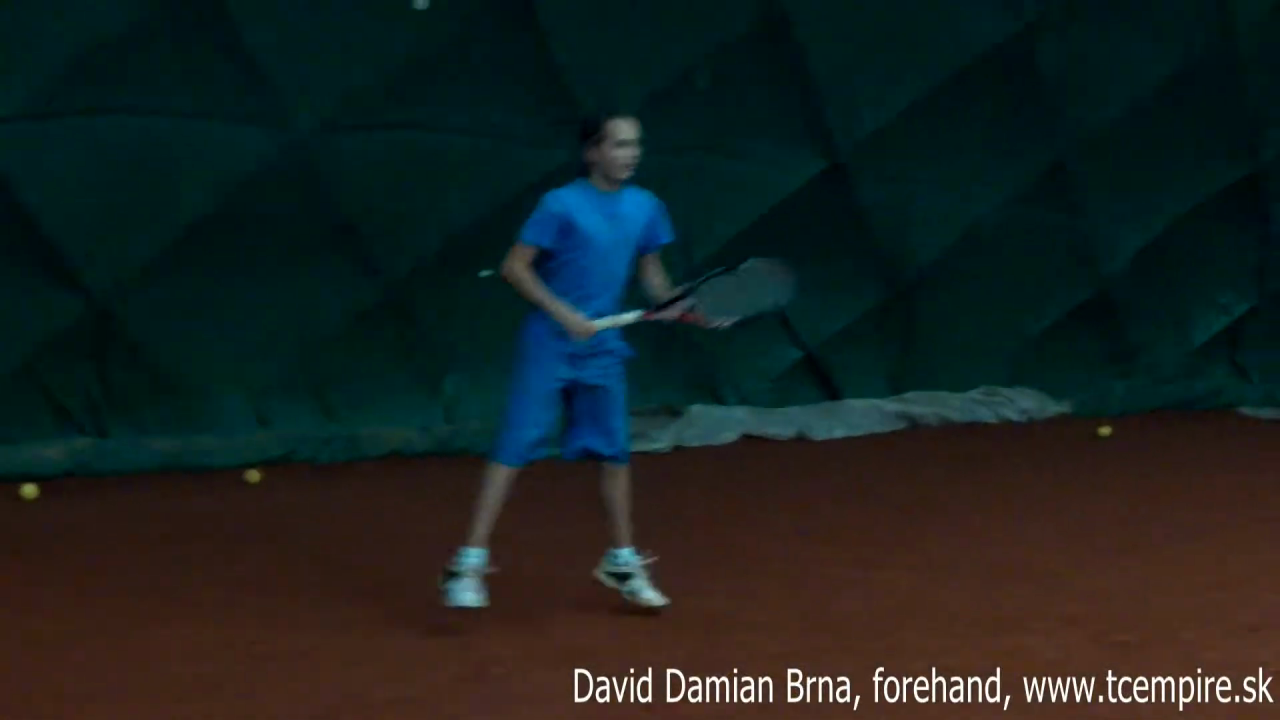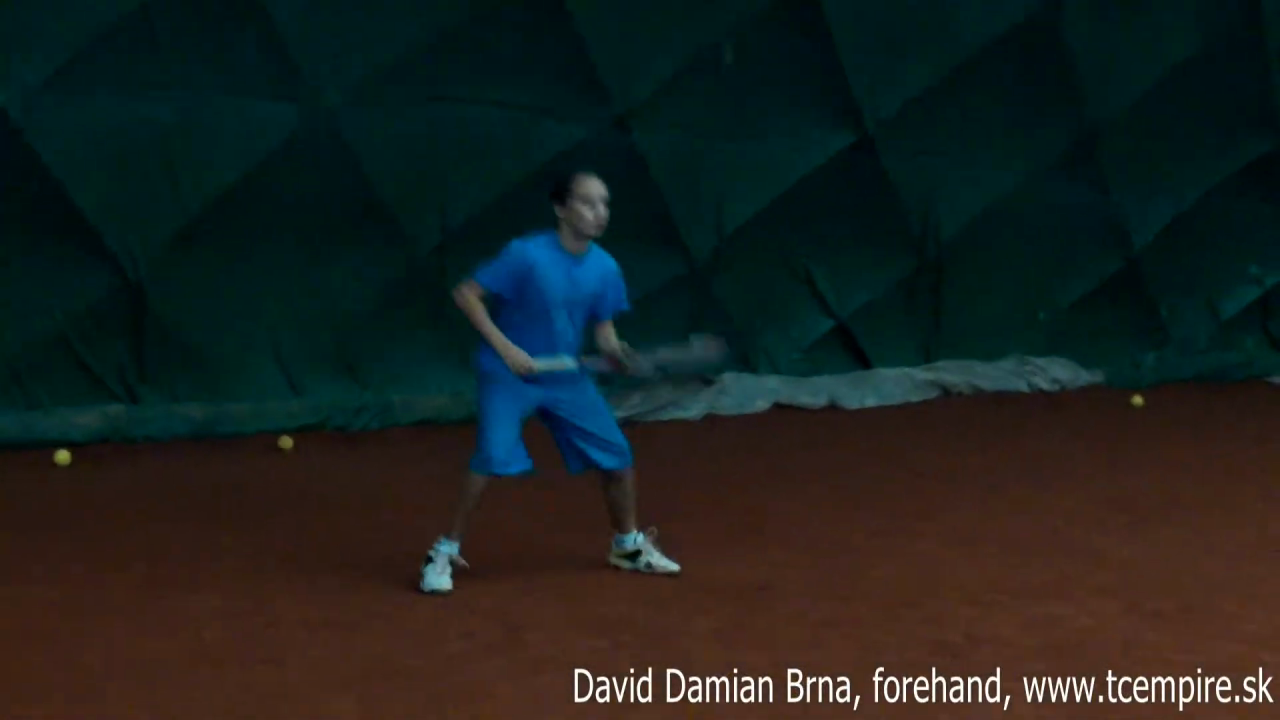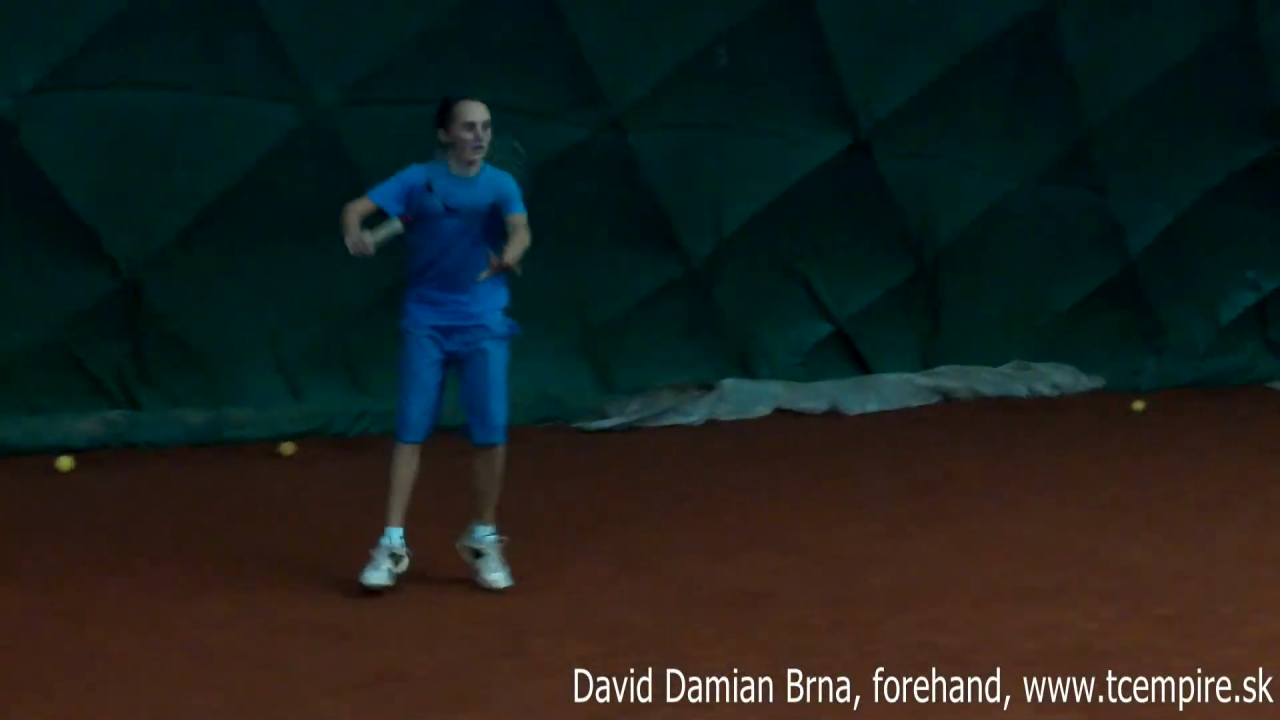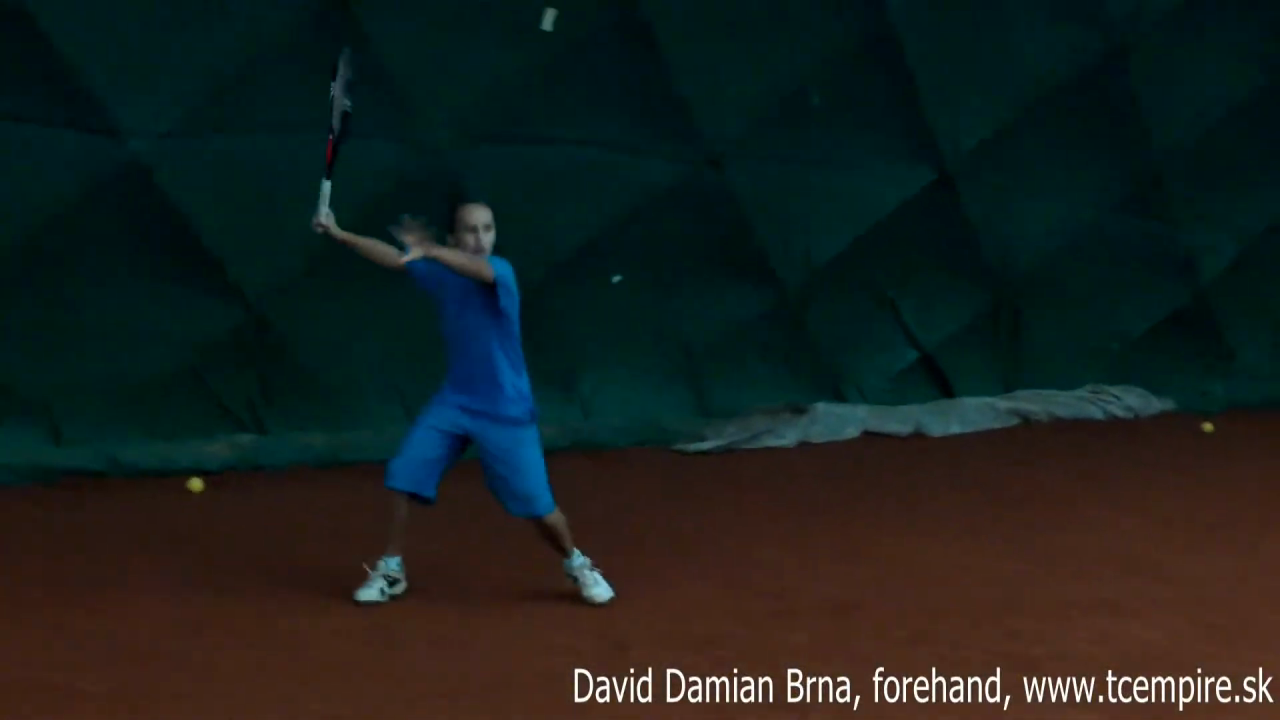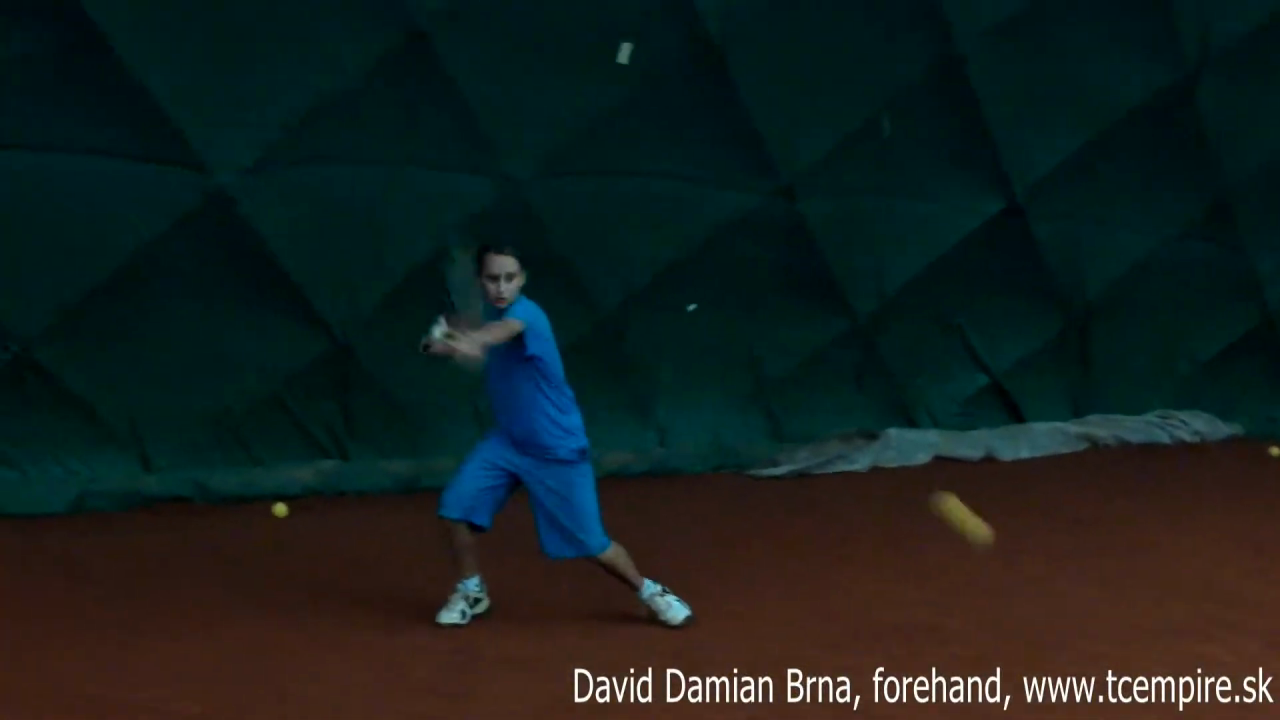
dt=0.3s
person 1, frame 1
left shoulder: (646, 208)
right shoulder: (561, 205)
left elbow: (649, 267)
right elbow: (514, 267)
left wrist: (669, 299)
right wrist: (564, 315)
left hip: (604, 344)
right hip: (549, 341)
left knee: (611, 450)
right knee: (515, 445)
left ankle: (620, 562)
right ankle: (470, 560)
person 1, frame 2
left shoulder: (605, 268)
right shoulder: (526, 254)
left elbow: (603, 330)
right elbow: (465, 294)
left wrist: (617, 353)
right wrist: (503, 347)
left hip: (564, 374)
right hip: (507, 373)
left knee: (617, 457)
right knee: (496, 457)
left ankle: (629, 543)
right ankle: (445, 550)
person 1, frame 3
left shoulder: (501, 183)
right shoulder: (420, 179)
left elbow: (520, 231)
right elbow: (360, 206)
left wrist: (507, 257)
right wrist: (353, 231)
left hip: (483, 321)
right hip: (426, 318)
left knee: (489, 431)
right knee: (412, 427)
left ankle: (481, 539)
right ankle: (391, 543)
person 1, frame 4
left shoulder: (497, 272)
right shoulder: (440, 267)
left elbow: (473, 268)
right elbow: (390, 256)
left wrist: (428, 250)
right wrist: (341, 233)
left hip: (508, 409)
right hip: (455, 401)
left knee: (537, 505)
right knee: (403, 476)
left ankle: (577, 565)
right ankle: (390, 569)
person 1, frame 5
left shoulder: (525, 313)
right shoulder: (493, 312)
left elbow: (504, 330)
left wrist: (471, 340)
right wrist: (452, 341)
left hip: (557, 449)
right hip: (505, 441)
left knee: (589, 543)
right knee: (456, 508)
left ankle: (650, 589)
right ankle: (471, 590)
